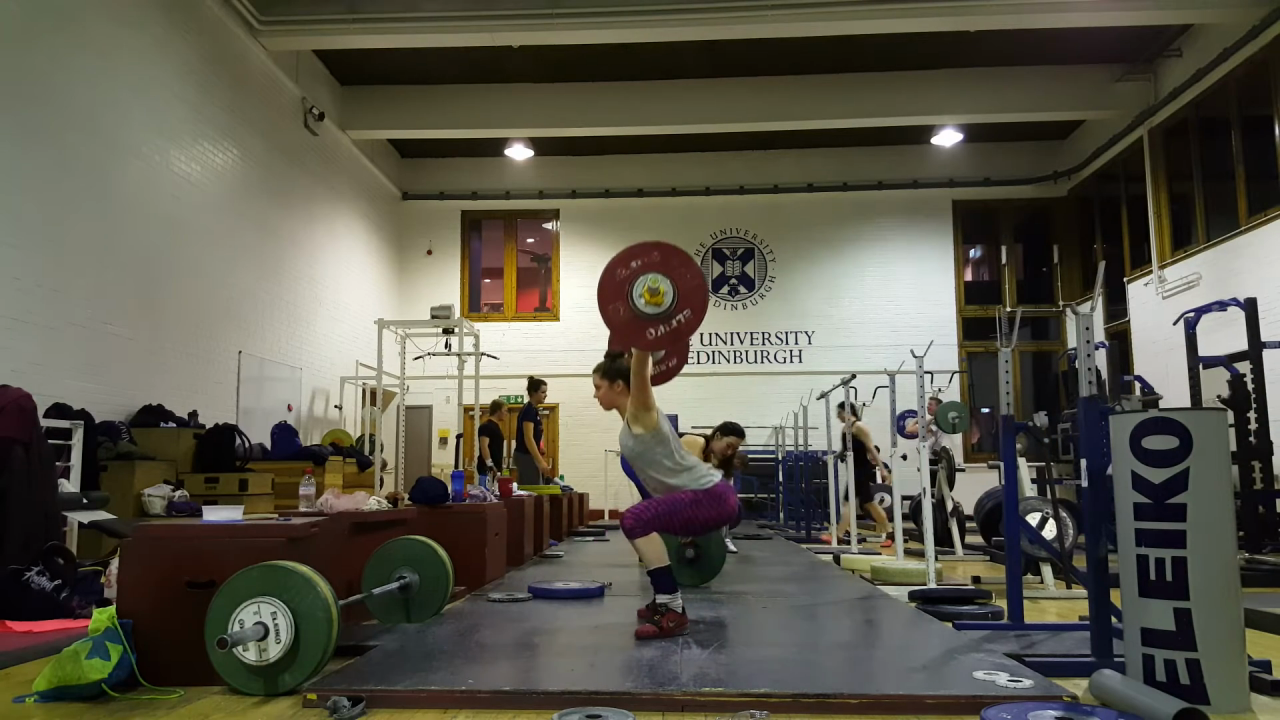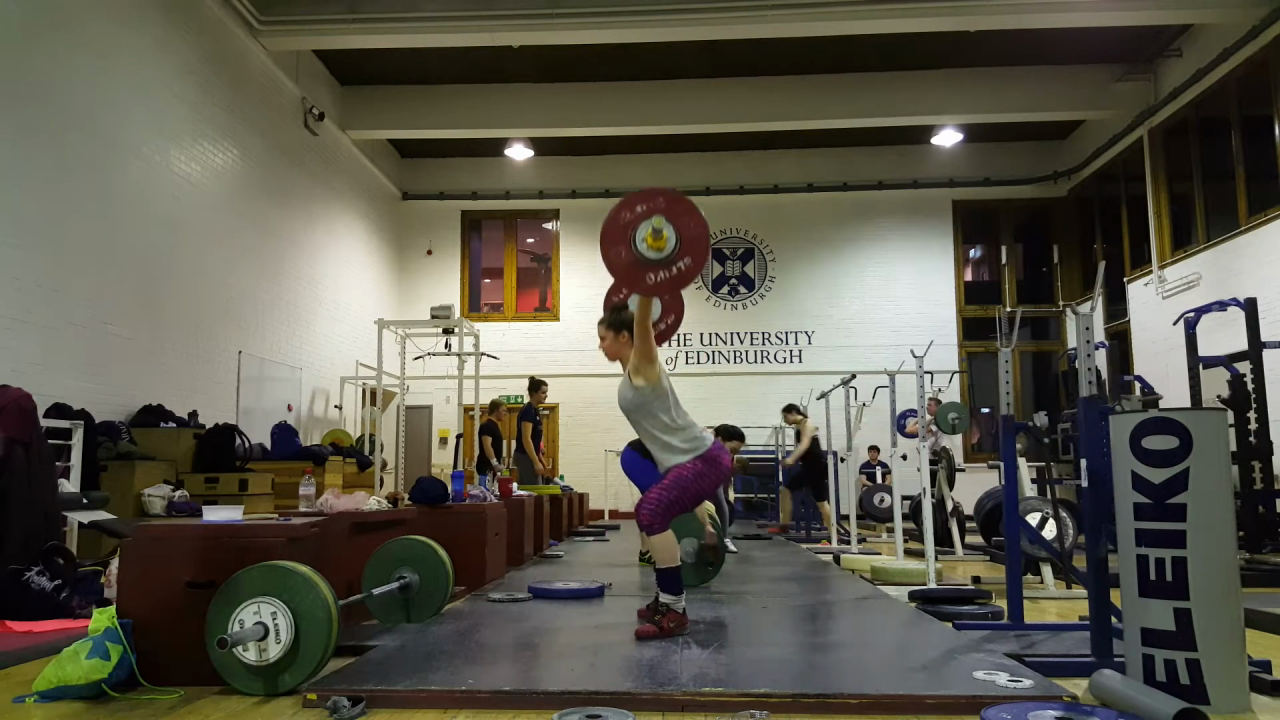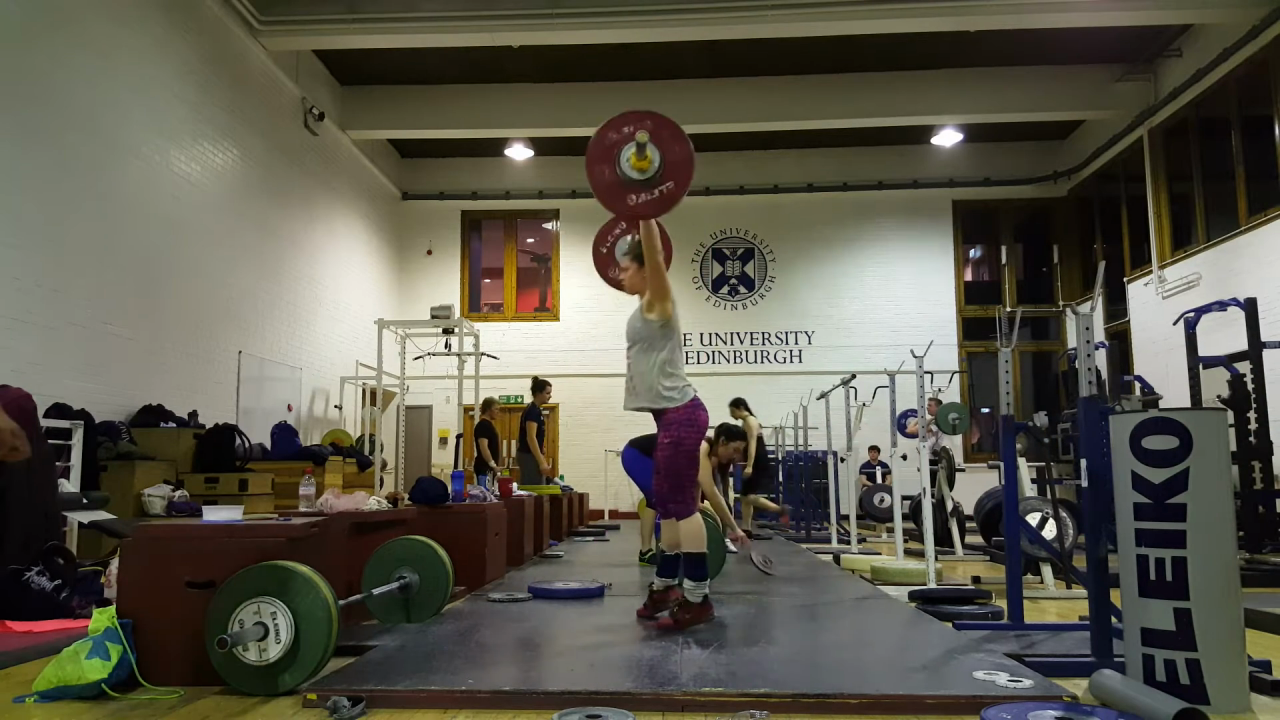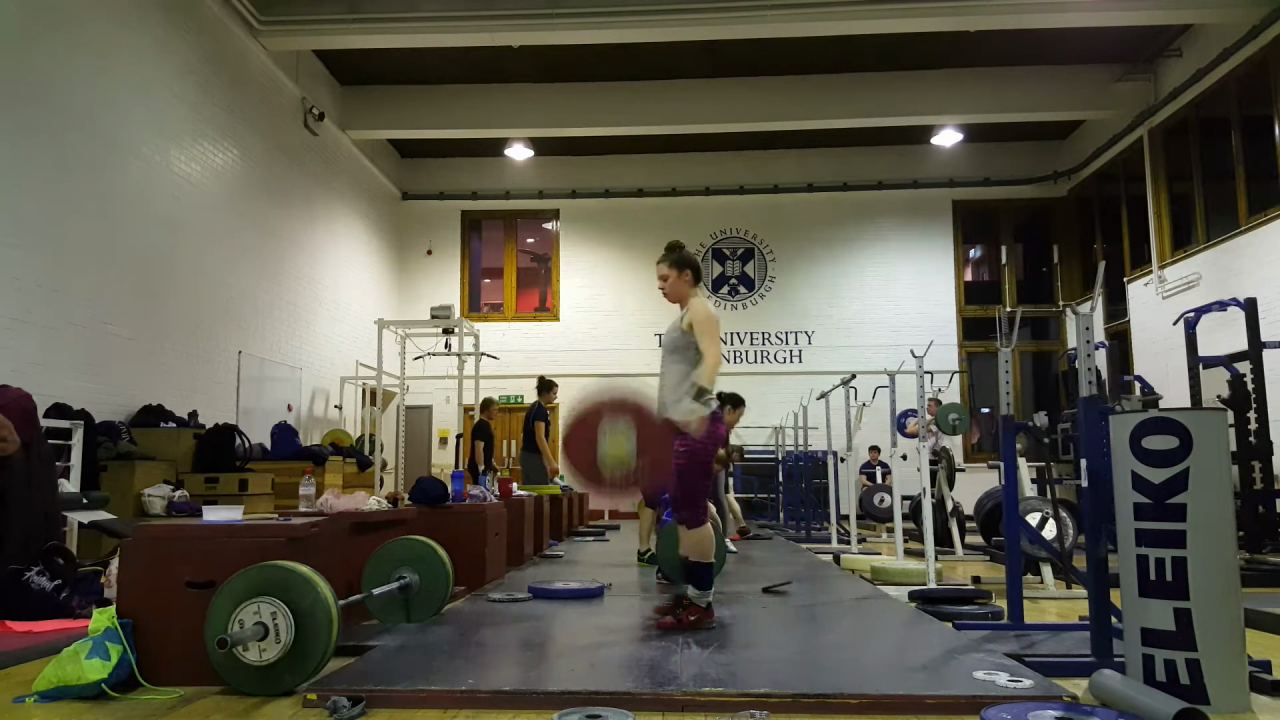
dt=0.4s
person 1, frame 1
left shoulder: (640, 412)
right shoulder: (632, 416)
left elbow: (639, 371)
right elbow: (643, 366)
left hip: (712, 497)
right hip: (705, 497)
left knee: (635, 521)
right knee: (642, 524)
left ankle: (673, 612)
right ankle: (667, 599)
person 1, frame 2
left shoulder: (642, 364)
right shoulder: (632, 368)
left elbow: (643, 322)
right elbow: (643, 325)
left hip: (705, 457)
right hip: (694, 458)
left knee: (651, 513)
right knee: (651, 514)
left ankle: (674, 612)
right ankle: (667, 599)
person 1, frame 3
left shoulder: (659, 301)
right shoulder: (647, 303)
left elbow: (655, 252)
right elbow: (647, 258)
left wrist: (646, 217)
right wrist: (638, 224)
left hip: (680, 413)
right hip: (671, 414)
left knee: (679, 503)
right knee: (665, 503)
left ankle: (697, 599)
right ankle: (665, 588)
person 1, frame 4
left shoulder: (699, 310)
right shoulder: (688, 313)
left elbow: (713, 357)
left wrist: (695, 402)
left hip: (697, 425)
right hip: (688, 425)
left knee: (692, 511)
right knee: (684, 510)
left ankle: (700, 604)
right ankle: (691, 594)
